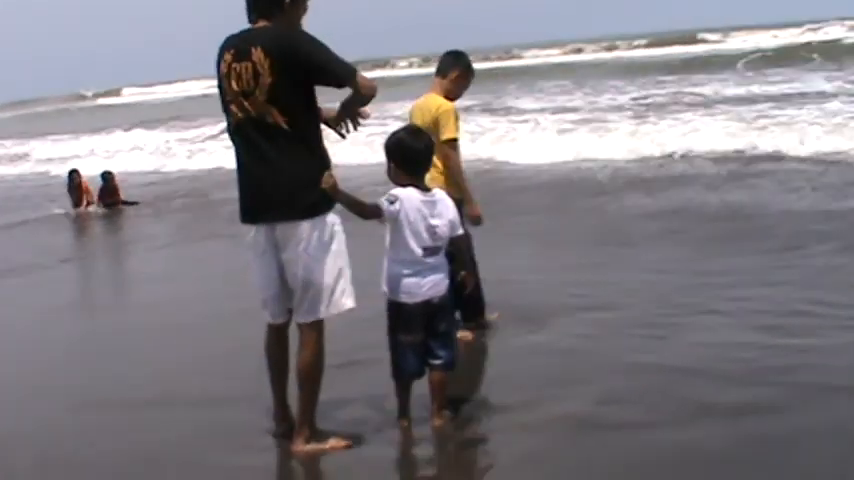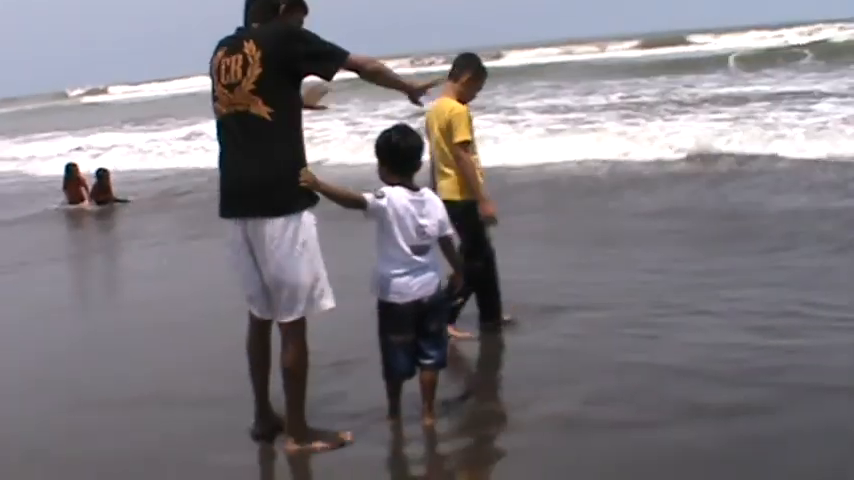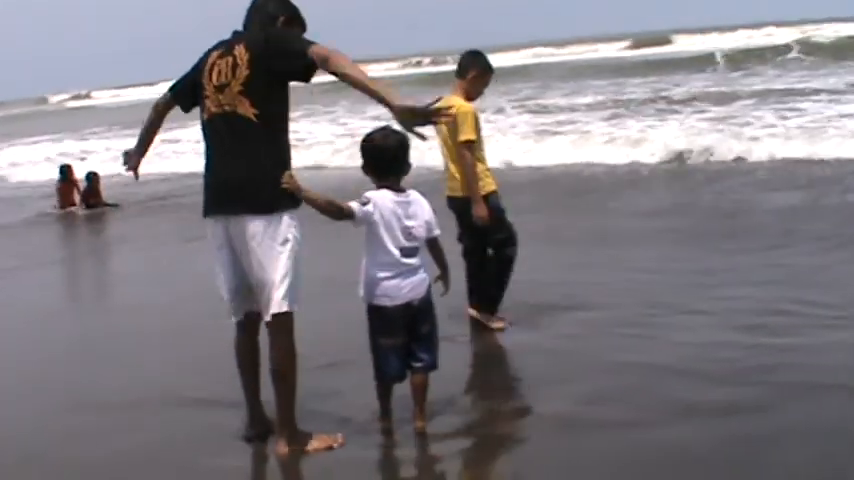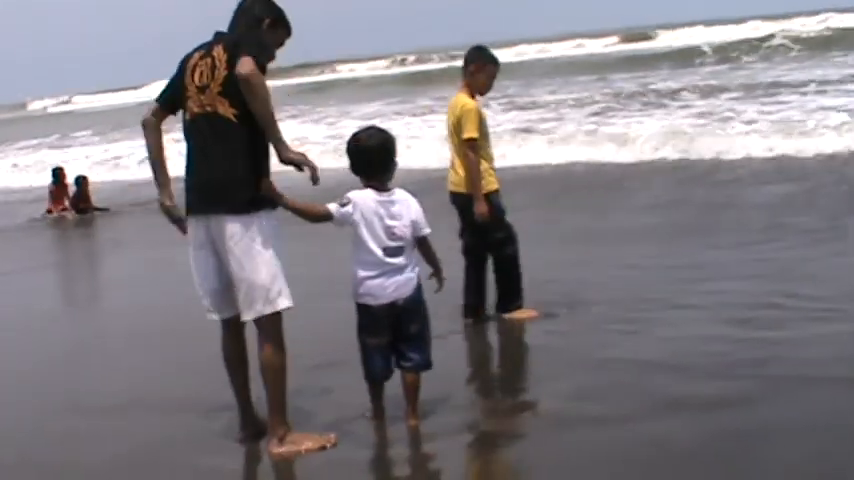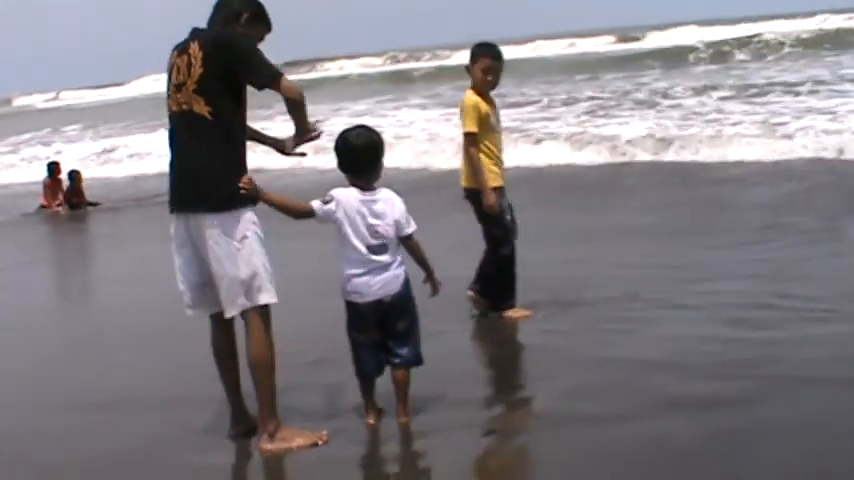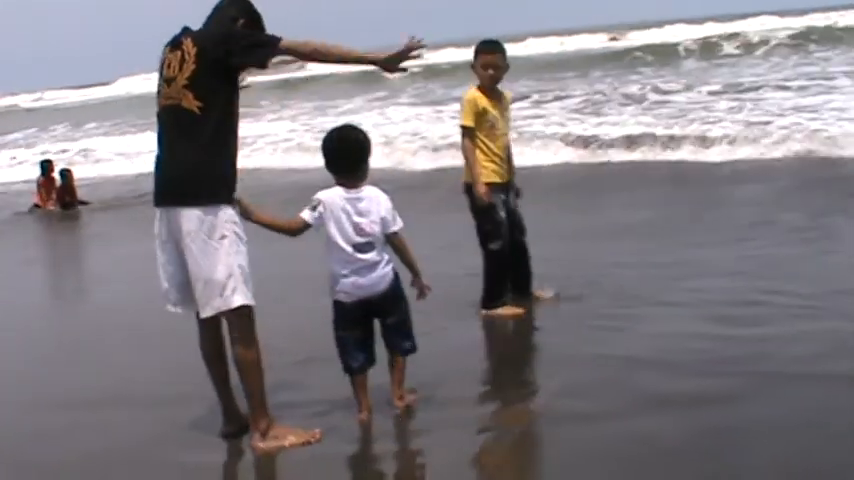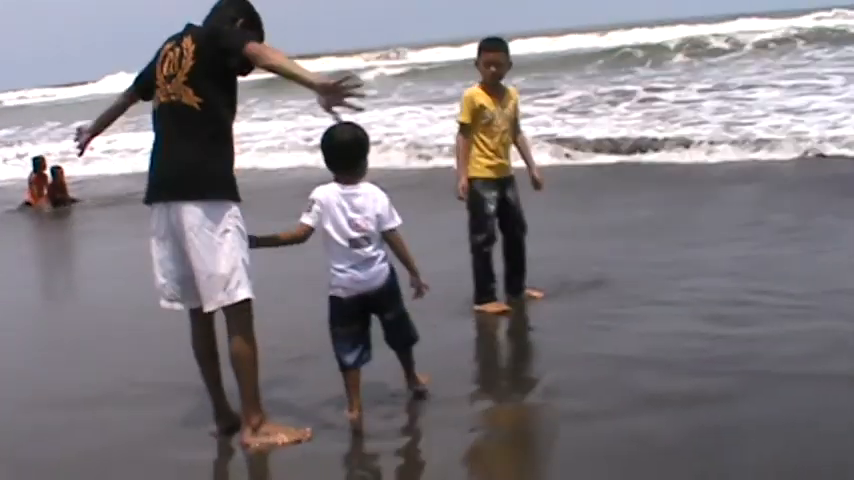
dt=0.2s
person 1, frame 1
left shoulder: (227, 50)
right shoulder: (289, 41)
right elbow: (361, 88)
left wrist: (315, 114)
right wrist: (345, 110)
left hip: (255, 203)
right hip: (303, 201)
left knee: (277, 314)
right knee: (310, 319)
left ankle: (281, 415)
right ankle: (305, 431)
person 1, frame 2
left shoulder: (223, 50)
right shoulder: (284, 37)
right elbow: (361, 65)
right wrist: (412, 90)
left hip: (235, 200)
right hip: (280, 201)
left knee: (261, 314)
right knee: (292, 317)
left ankle: (262, 417)
right ankle: (296, 429)
person 1, frame 3
left shoulder: (211, 57)
right shoulder: (280, 44)
left elbow: (163, 104)
right elbow: (330, 61)
left wrist: (139, 150)
right wrist: (394, 104)
left hip: (220, 204)
right hip: (265, 202)
left knee: (245, 316)
right knee: (277, 315)
left ankle: (254, 418)
right ankle: (286, 431)
person 1, frame 4
left shoulder: (193, 58)
right shoulder: (248, 43)
left elbow: (150, 121)
right elbow: (248, 75)
left wrist: (165, 192)
right wrist: (281, 146)
left hip: (201, 202)
right hip: (242, 203)
left knee: (227, 315)
right knee: (266, 316)
left ankle: (247, 419)
right ankle: (280, 433)
person 1, frame 5
left shoulder: (181, 52)
right shoulder: (229, 41)
right elbow: (288, 89)
left wrist: (272, 142)
right wrist: (302, 127)
left hip: (183, 199)
right hip: (220, 201)
left knee: (220, 313)
right knee: (254, 312)
left ankle: (239, 415)
right ankle: (271, 429)
person 1, frame 6
left shoulder: (177, 45)
right shoulder: (226, 37)
right elbow: (295, 47)
right wrist: (377, 59)
left hip: (170, 196)
right hip: (206, 196)
left knee: (209, 314)
right knee: (238, 311)
left ankle: (232, 414)
right ankle: (265, 427)
person 1, frame 7
left shoulder: (170, 48)
right shoulder: (220, 40)
left elbow: (127, 97)
right elbow: (257, 52)
left wrist: (92, 130)
right wrist: (317, 85)
left hip: (164, 194)
right hip: (206, 193)
left knee: (198, 310)
right knee: (235, 307)
left ankle: (223, 413)
right ankle: (255, 424)
person 2, frame 1
left shoulder: (400, 200)
right shoulder: (444, 200)
left elbow: (370, 212)
right elbow: (458, 243)
left wrist: (338, 193)
right wrist: (467, 270)
left hip: (405, 294)
right hip: (438, 290)
left knee: (405, 360)
right knee: (439, 356)
left ankle: (404, 413)
right ankle: (438, 412)
person 2, frame 2
left shoulder: (388, 199)
right shoulder: (432, 199)
left elbow: (355, 201)
right elbow: (447, 243)
left wrist: (318, 185)
right wrist: (458, 270)
left hip: (395, 294)
right hip: (429, 290)
left knee: (396, 359)
right knee: (429, 356)
left ankle: (394, 412)
right ankle: (428, 412)
person 2, frame 3
left shoulder: (374, 202)
right shoulder: (420, 201)
left elbow: (339, 211)
right elbow: (434, 245)
left wrist: (301, 192)
right wrist: (444, 272)
left hip: (384, 296)
right hip: (418, 291)
left knee: (387, 361)
right knee: (420, 358)
left ankle: (385, 416)
right ankle: (419, 415)
person 2, frame 4
left shoulder: (357, 202)
right shoulder: (408, 201)
left elbow: (317, 214)
right elbow: (424, 243)
left wrist: (280, 199)
right wrist: (437, 269)
left hip: (372, 295)
right hip: (407, 290)
left knee: (376, 360)
right knee: (412, 356)
left ankle: (378, 413)
right ankle: (412, 413)
person 2, frame 5
left shoulder: (339, 200)
right shoulder: (392, 200)
left elbow: (300, 210)
right elbow: (410, 242)
left wrist: (260, 193)
right wrist: (430, 273)
left hip: (359, 291)
right hip: (395, 287)
left knee: (368, 355)
right knee: (402, 351)
left ankle: (371, 410)
right ankle: (402, 409)
person 2, frame 6
left shoulder: (325, 200)
right shoulder: (379, 197)
left elbow: (295, 227)
right elbow: (397, 241)
left wrist: (250, 214)
right wrist: (417, 275)
left hip: (348, 290)
right hip: (384, 283)
left knee: (355, 352)
right knee: (397, 338)
left ankle: (363, 407)
right ankle: (399, 393)
person 2, frame 7
left shoulder: (322, 196)
right shoulder: (376, 195)
left elbow: (300, 234)
right elbow: (394, 239)
left wrist: (259, 241)
right wrist: (415, 273)
left hip: (344, 287)
right hip: (380, 280)
left knee: (349, 349)
right knee: (398, 332)
left ankle: (354, 408)
right ankle: (413, 381)
person 3, frame 1
left shoulder: (418, 107)
right shoulder: (445, 108)
right elbow: (450, 157)
right wrist: (470, 201)
right hip: (445, 194)
right knee: (452, 259)
left ankle: (475, 313)
person 3, frame 2
left shoulder: (433, 110)
right shoulder: (458, 111)
right elbow: (464, 157)
left wrist: (436, 193)
right wrist: (484, 201)
left hip: (448, 194)
right hip: (466, 196)
left knee: (480, 255)
right knee: (477, 258)
left ankle: (490, 315)
person 3, frame 3
left shoulder: (442, 105)
right shoulder: (466, 110)
right elbow: (468, 156)
right wrist: (479, 201)
left hip: (456, 192)
right hip: (477, 191)
left knee: (475, 251)
right knee: (505, 243)
left ankle: (482, 307)
right ankle: (484, 306)
person 3, frame 4
left shoulder: (457, 103)
right shoulder: (470, 107)
right elbow: (470, 155)
right wrist: (479, 199)
left hip: (461, 189)
right hip: (477, 190)
left knee: (475, 250)
right knee: (505, 245)
left ankle: (473, 308)
right ankle: (510, 305)
person 3, frame 5
left shoulder: (489, 101)
right shoulder: (472, 103)
right elbow: (471, 148)
right wrist: (486, 190)
left hip: (496, 183)
right hip: (483, 186)
left knee: (503, 241)
right knee: (503, 243)
left ankle: (481, 289)
right ankle: (501, 304)
person 3, frame 6
left shoulder: (503, 98)
right shoulder: (472, 99)
right elbow: (467, 141)
left wrist: (512, 176)
right wrist: (477, 181)
left hip: (503, 179)
right hip: (483, 181)
left knee: (517, 235)
right knee: (496, 242)
left ankle: (522, 290)
right ankle: (493, 302)
person 3, frame 7
left shoulder: (512, 95)
right shoulder: (472, 97)
right elbow: (463, 137)
left wrist: (532, 168)
right wrist: (462, 177)
left hip: (505, 175)
right hip: (480, 176)
left knee: (515, 232)
right knee: (484, 236)
left ankle: (516, 287)
right ankle: (485, 298)
